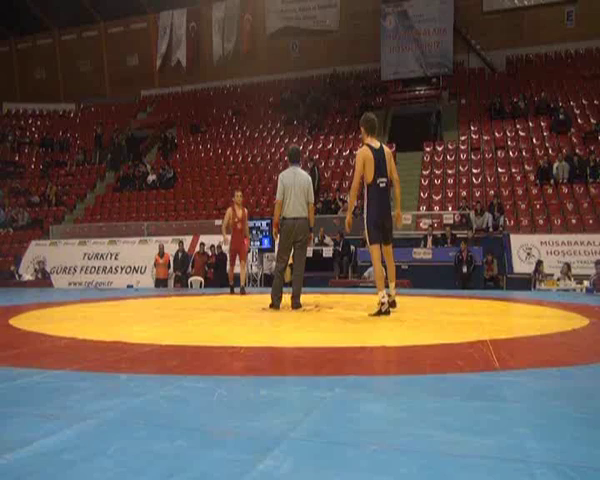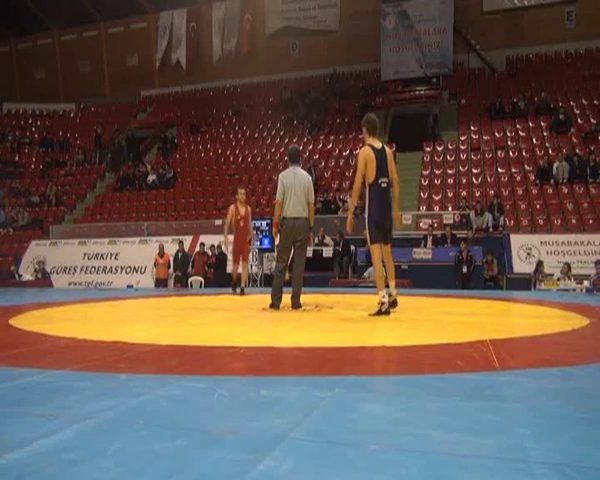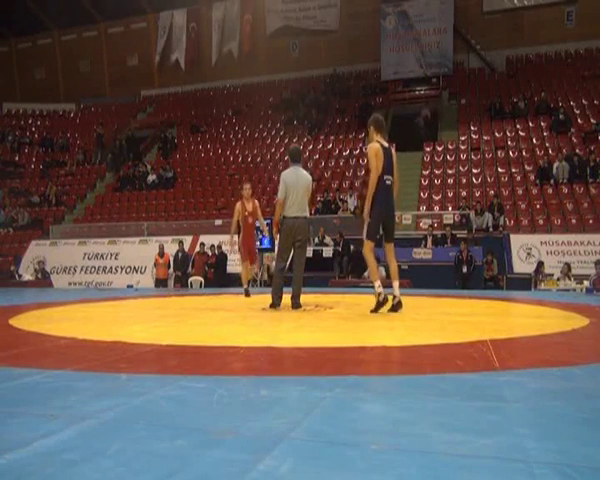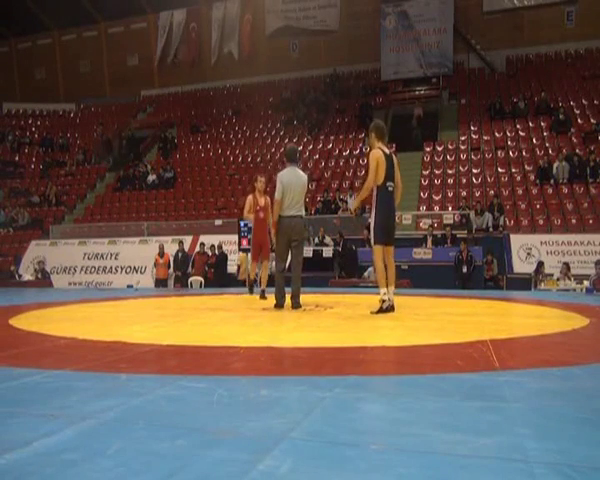
dt=0.5s
person 1, frame 1
left shoulder: (362, 152)
right shoulder: (387, 150)
left elbow: (355, 185)
right elbow: (396, 181)
left wrist: (349, 213)
right wrist: (398, 208)
left hip: (372, 209)
right hip: (387, 208)
left knee: (376, 257)
right knee: (388, 254)
left ankle: (383, 302)
right ankle: (392, 296)
person 1, frame 2
left shoulder: (365, 152)
right shoulder: (388, 151)
left elbow: (358, 185)
right elbow: (395, 182)
left wrist: (350, 213)
right wrist: (395, 209)
left hip: (373, 209)
right hip: (387, 208)
left knee: (376, 256)
right knee: (387, 254)
left ankle: (383, 302)
right ankle: (392, 296)
person 1, frame 3
left shoulder: (373, 147)
right shoulder: (391, 150)
left elbow: (373, 176)
right elbow: (395, 181)
left wrist: (366, 204)
left hip: (377, 205)
right hip: (390, 205)
left knee: (368, 250)
right knee: (390, 252)
left ankle: (380, 293)
right ankle: (396, 296)
person 1, frame 4
left shoulder: (375, 153)
right shoulder: (392, 157)
left elbow: (371, 182)
right elbow: (398, 186)
left wrist: (357, 200)
left hip: (379, 209)
right hip: (391, 210)
left knee: (378, 256)
right knee: (389, 257)
left ankle: (384, 300)
right ankle: (390, 300)
person 2, frame 1
left shoulder: (283, 176)
right shoulder: (306, 177)
left elbow: (278, 202)
right elbow: (311, 205)
left wrist: (275, 224)
right wrist: (311, 228)
left hip: (287, 222)
right hip: (302, 222)
left knee: (281, 262)
right knee: (299, 264)
left ankle: (275, 300)
right ankle: (296, 301)
person 2, frame 2
left shoulder: (283, 176)
right shoulder: (307, 177)
left elbow: (278, 202)
right elbow: (311, 205)
left wrist: (275, 224)
right wrist: (310, 228)
left hip: (287, 222)
right hip: (302, 222)
left knee: (281, 262)
right knee: (299, 264)
left ankle: (276, 300)
right ankle: (296, 301)
person 2, frame 3
left shoulder: (285, 175)
right shoulder: (308, 177)
left elbow: (280, 201)
left wrist: (275, 223)
left hip: (287, 221)
right hip: (303, 222)
left knee: (281, 261)
right knee: (299, 264)
left ankle: (276, 299)
right ankle: (296, 300)
person 2, frame 4
left shoulder: (281, 175)
right shoulder: (303, 177)
left elbow: (277, 201)
left wrist: (274, 223)
left hip: (284, 221)
right hip: (298, 221)
left knee: (280, 262)
right knee: (297, 263)
left ankle: (280, 300)
right ankle: (295, 300)
person 3, frame 1
left shoulder: (245, 211)
right shoulder: (230, 210)
right elbow: (224, 225)
left wrist: (248, 239)
right wrist: (224, 235)
left hip: (242, 241)
right hip: (233, 241)
left knee: (243, 264)
right knee: (232, 265)
left ankle: (242, 287)
right ankle: (231, 286)
person 3, frame 2
left shoulder: (248, 208)
right shoulder: (232, 208)
left elbow: (249, 224)
right elbow: (227, 224)
left wrist: (251, 236)
right wrist: (226, 238)
left hip: (245, 240)
right hip: (236, 240)
left knee: (245, 264)
right knee: (236, 264)
left ankle: (242, 287)
right ankle: (234, 281)
person 3, frame 3
left shoulder: (256, 203)
right shoulder: (239, 205)
left elbow: (260, 218)
right elbow: (234, 222)
left wrist: (264, 229)
right wrist: (232, 237)
left hip: (253, 237)
right hip: (243, 238)
left knee: (253, 264)
right knee: (244, 264)
left ankle: (247, 279)
right ankle: (246, 289)
person 3, frame 4
left shoulder: (267, 199)
right shoulder: (250, 198)
right elbow: (245, 214)
right wrist: (249, 217)
left hip: (265, 235)
right hip: (255, 234)
left knee: (265, 263)
right knee: (254, 262)
left ankle: (263, 291)
right ankle: (251, 279)
